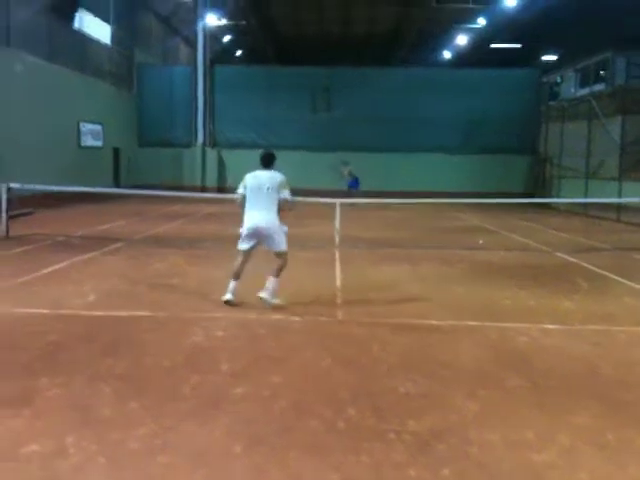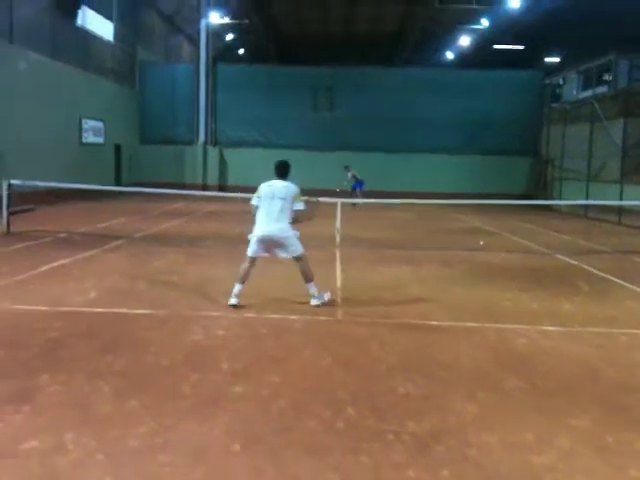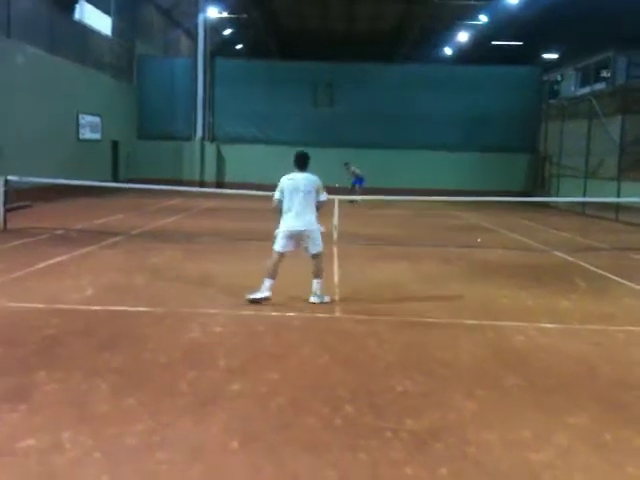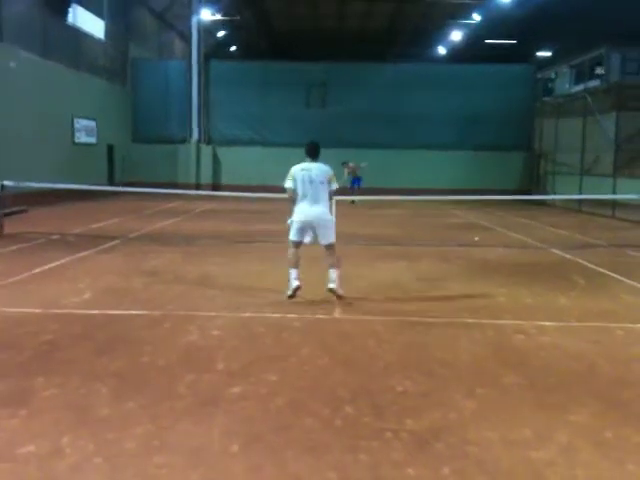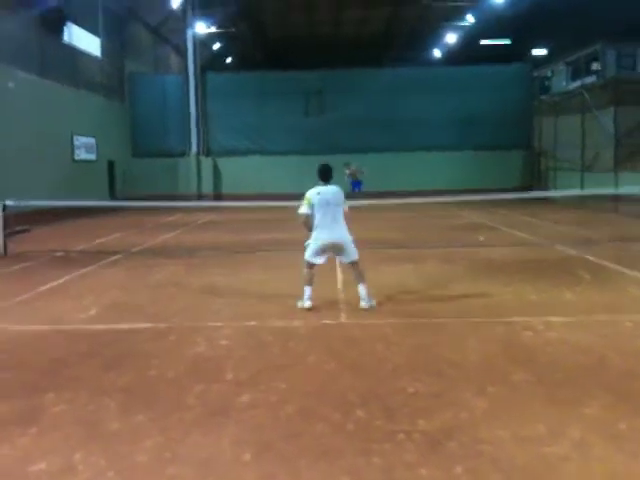
dt=0.2s
person 1, frame 1
left shoulder: (249, 177)
right shoulder: (279, 178)
left elbow: (241, 201)
right elbow: (284, 205)
left hip: (250, 222)
right hip: (270, 222)
left knee: (242, 257)
right knee: (282, 257)
left ankle: (230, 292)
right ankle: (268, 292)
person 1, frame 2
left shoulder: (263, 187)
right shoulder: (293, 189)
left elbow: (255, 210)
right elbow: (297, 216)
right wrist: (307, 216)
left hip: (261, 230)
right hip: (282, 231)
left knee: (249, 261)
right knee: (302, 260)
left ankle: (235, 296)
right ankle: (316, 296)
person 1, frame 3
left shoulder: (284, 180)
right shoulder: (315, 180)
left elbow: (277, 204)
right elbow: (320, 204)
left hip: (288, 224)
right hip: (309, 224)
left knee: (277, 257)
right knee: (317, 257)
left ankle: (265, 290)
right ankle: (317, 294)
person 1, frame 4
left shoulder: (295, 170)
right shoulder: (327, 170)
left elbow: (291, 194)
right elbow: (331, 194)
left hip: (302, 214)
right hip: (322, 214)
left knee: (294, 247)
right knee: (331, 249)
left ankle: (294, 280)
right ankle: (334, 283)
person 1, frame 5
left shoulder: (310, 194)
right shoulder: (339, 192)
left elbow: (305, 220)
right elbow: (343, 214)
left wrist: (310, 229)
left hip: (320, 236)
right hip: (341, 235)
left knee: (308, 266)
right knee: (355, 265)
left ankle: (307, 300)
right ankle: (365, 299)
